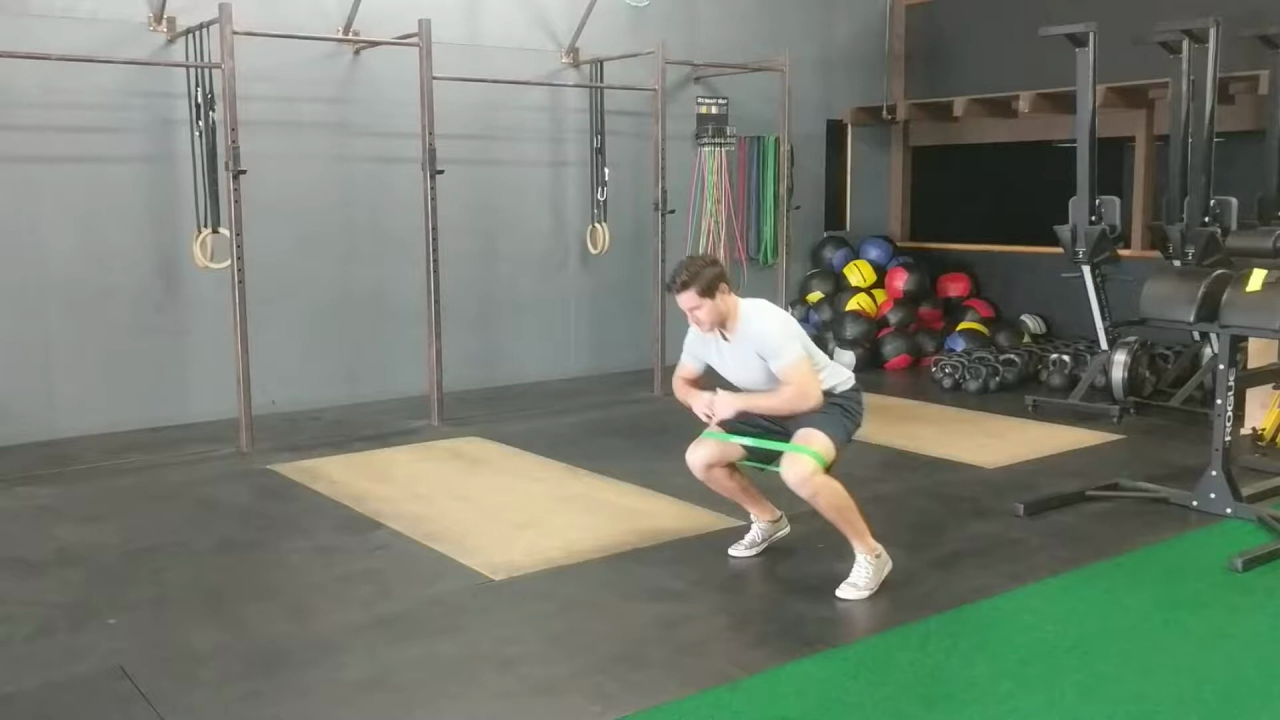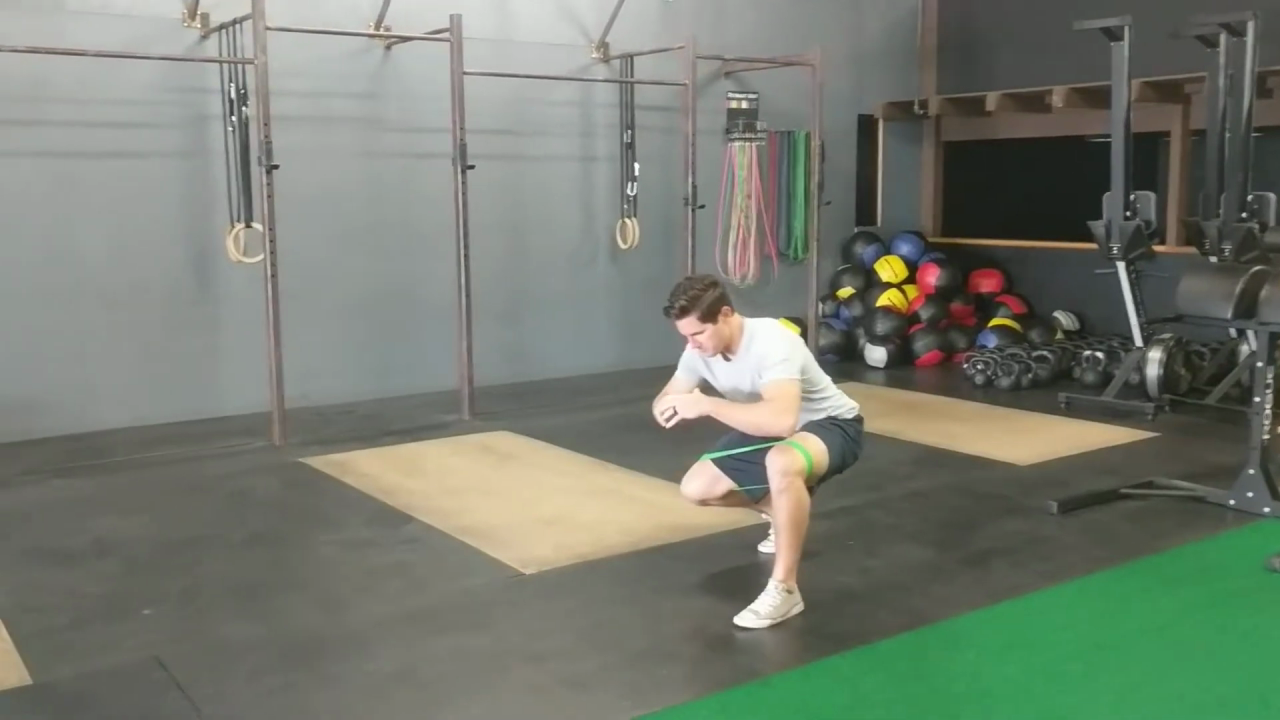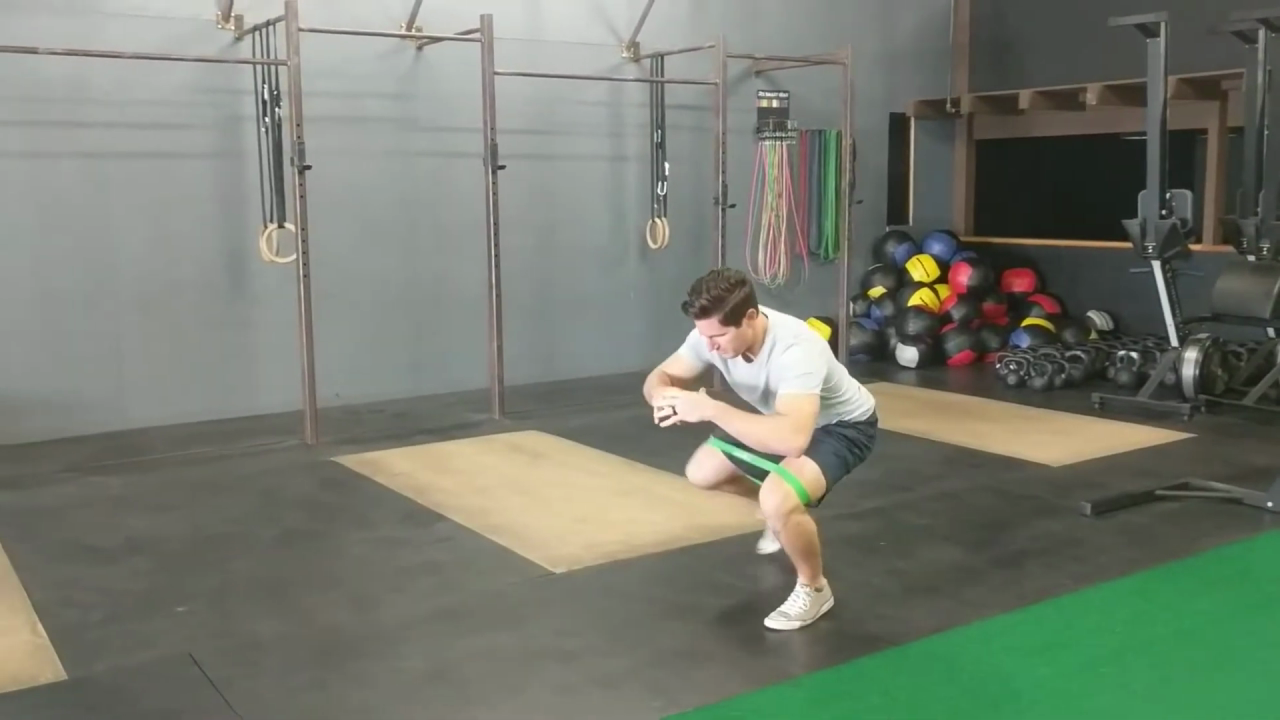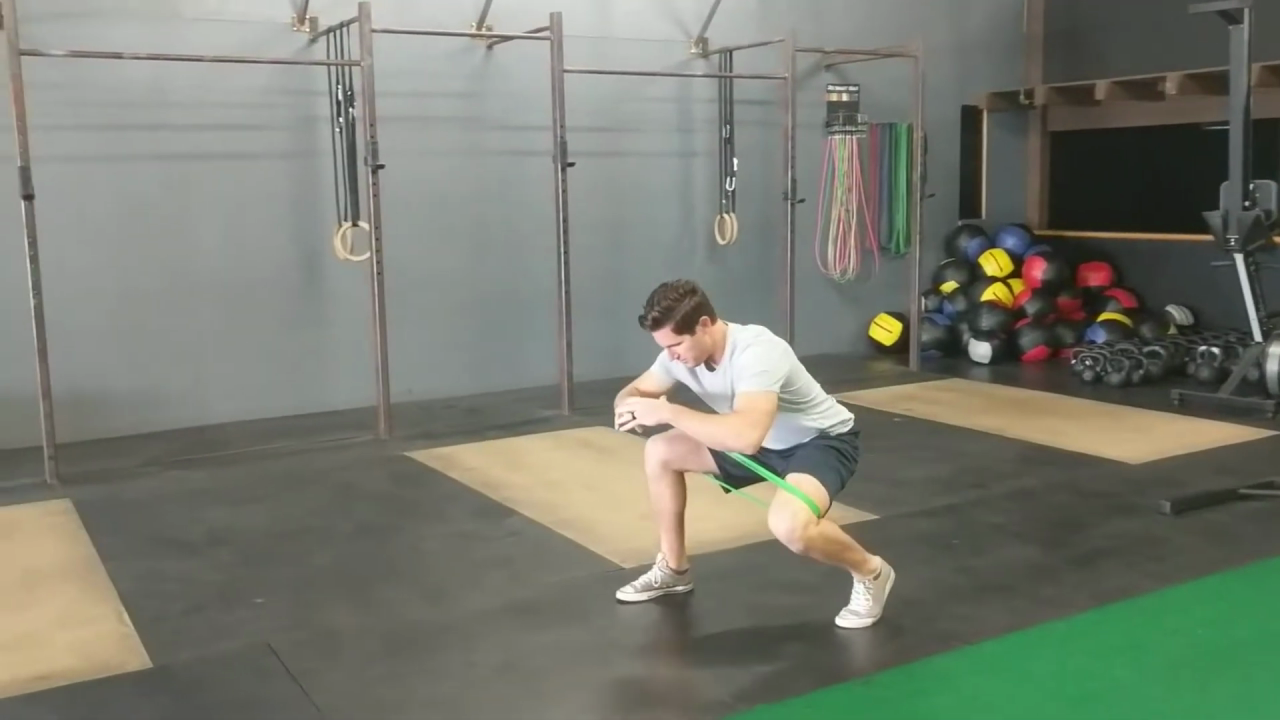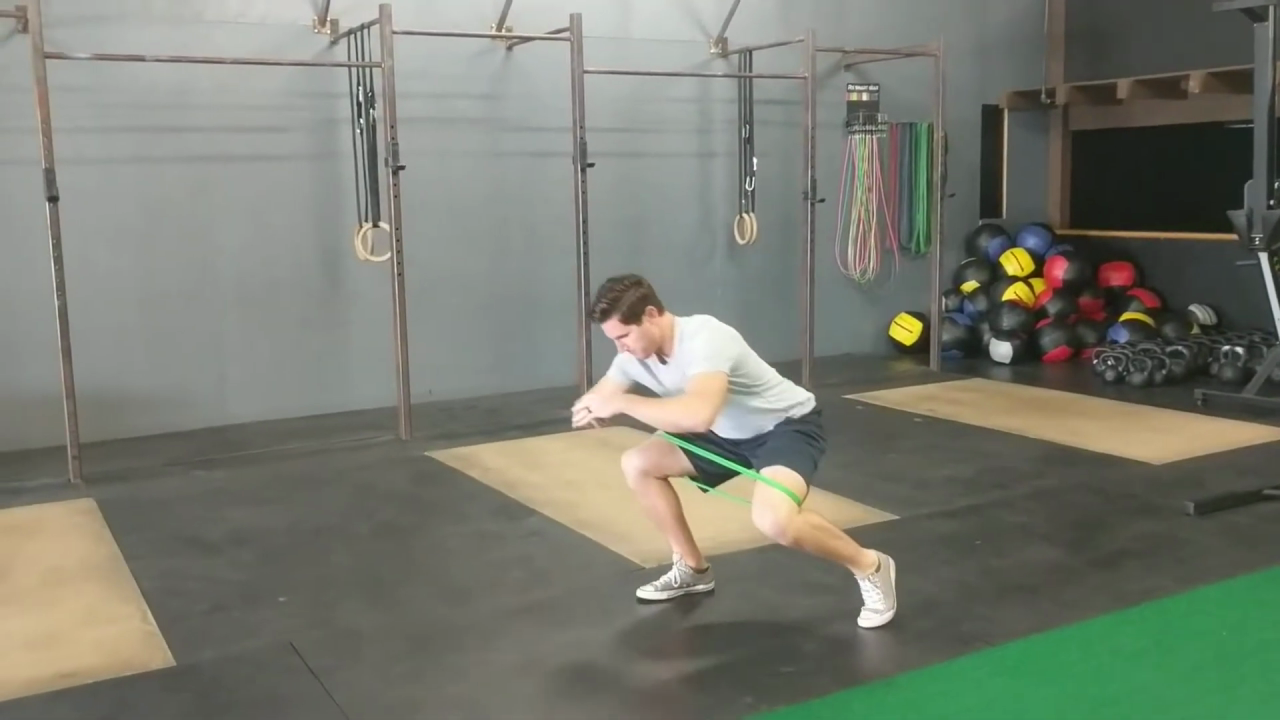
dt=1s
person 1, frame 1
left shoulder: (766, 324)
right shoulder: (701, 333)
left elbow: (807, 395)
right elbow: (682, 380)
left wrist: (739, 402)
right wrist: (696, 398)
left hip: (829, 399)
right hip: (775, 407)
left knee: (798, 472)
right knee: (700, 458)
left ankle: (870, 553)
right ankle: (767, 519)
person 1, frame 2
left shoulder: (772, 343)
right shoulder: (700, 351)
left elbow: (783, 419)
right elbow: (667, 396)
left wrist: (706, 404)
right wrist: (666, 407)
left hip: (833, 426)
right hip: (771, 430)
left knee: (782, 463)
right knee: (696, 488)
left ankle: (784, 589)
right ankle: (786, 511)
person 1, frame 3
left shoulder: (796, 350)
right shoulder: (715, 333)
left elbow: (792, 440)
right elbow: (660, 376)
left wrist: (711, 409)
right wrist: (664, 395)
left hip: (843, 426)
right hip: (781, 417)
left knee: (776, 499)
right knee: (703, 472)
left ankle: (813, 589)
right ankle: (793, 511)
person 1, frame 4
left shoulder: (757, 353)
right shoulder: (683, 350)
left elbow: (746, 437)
right elbow: (634, 391)
left wrist: (668, 412)
right wrist: (630, 407)
left hip: (823, 440)
right hip: (765, 441)
left knee: (788, 525)
right knee: (660, 451)
left ankle: (870, 574)
right ankle: (673, 568)
person 1, frame 5
left shoulder: (705, 340)
right shoulder: (636, 353)
left elbow: (698, 416)
right elbow: (597, 398)
left wrist: (622, 403)
right wrist: (591, 410)
left hip: (789, 425)
right hip: (730, 433)
left knee: (773, 519)
right knee: (637, 464)
left ankle: (870, 567)
right ankle: (691, 567)
